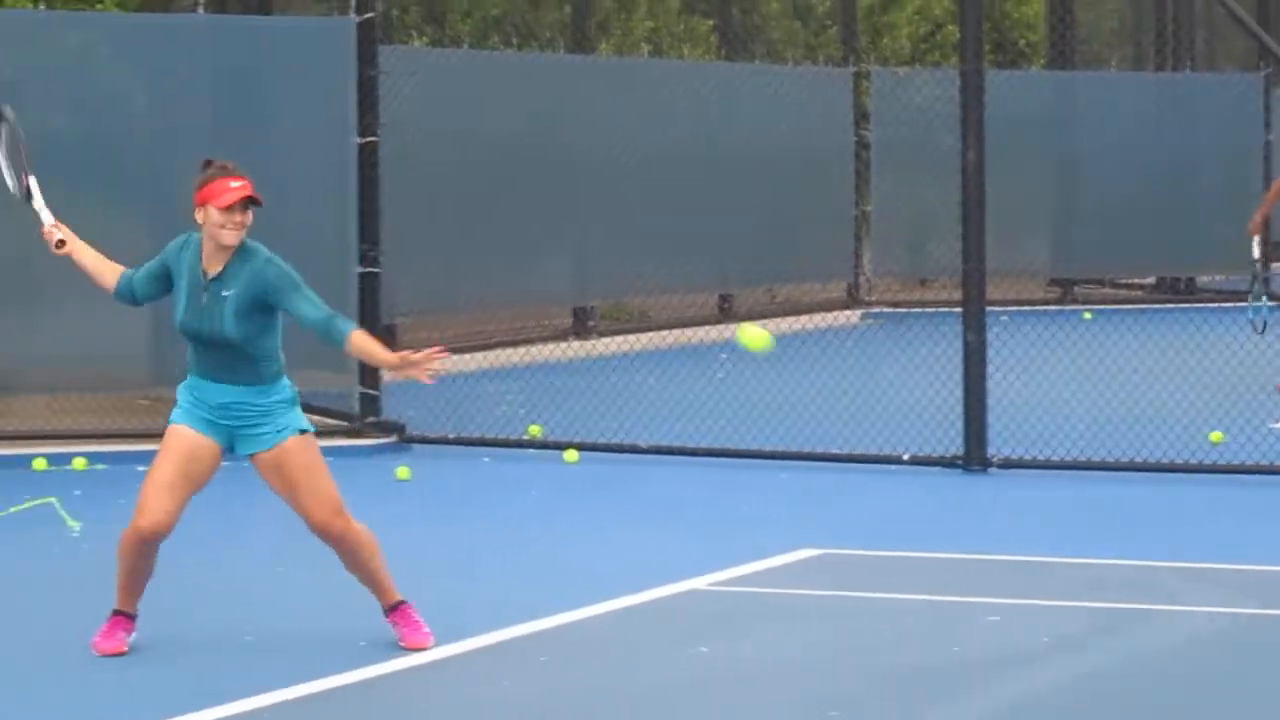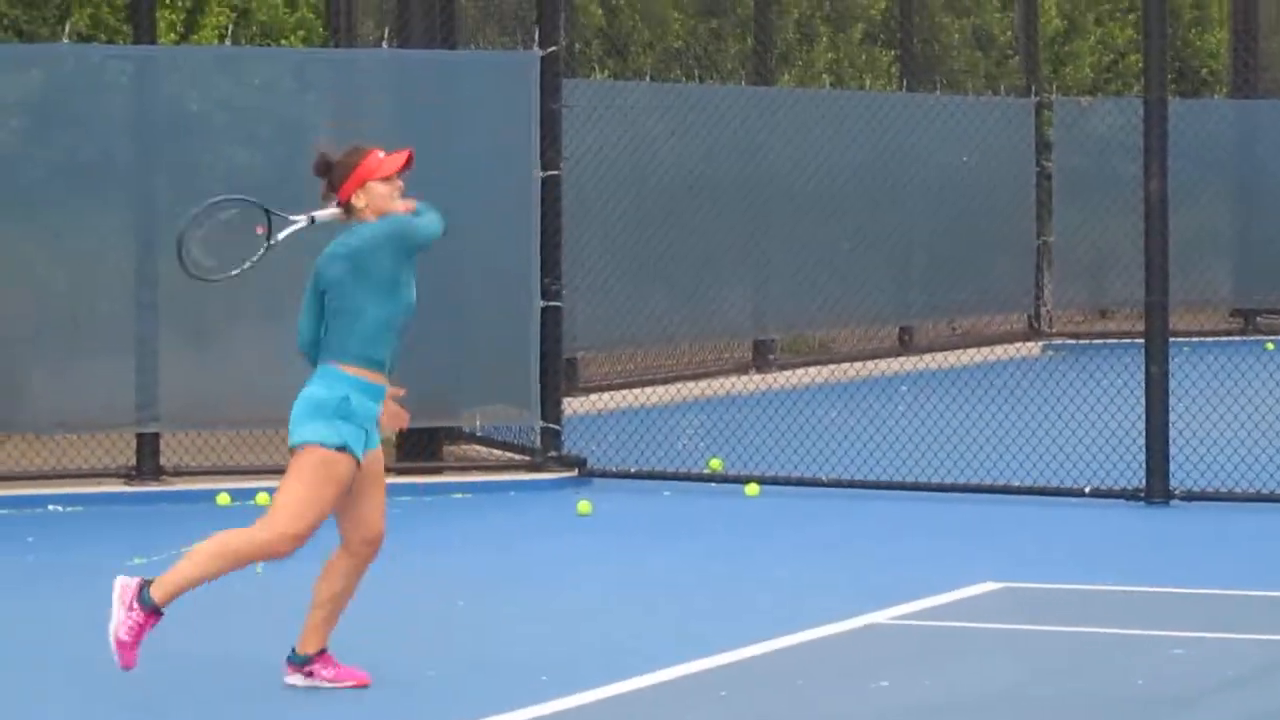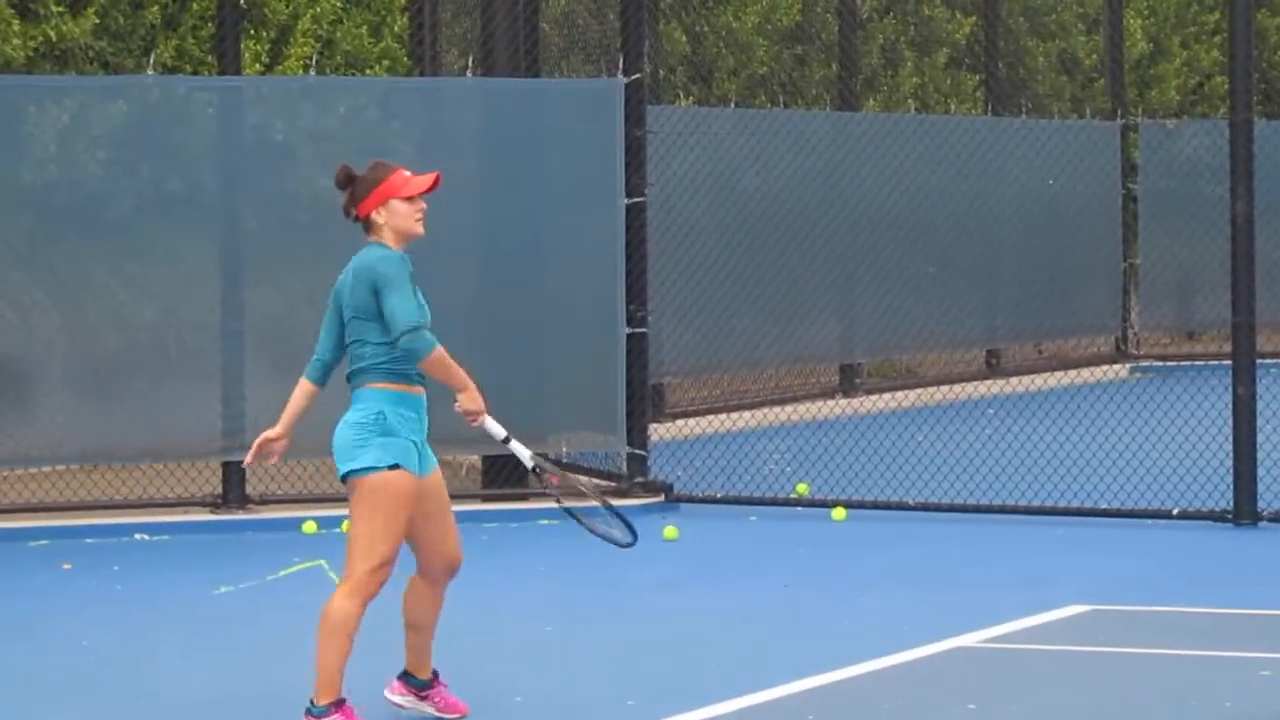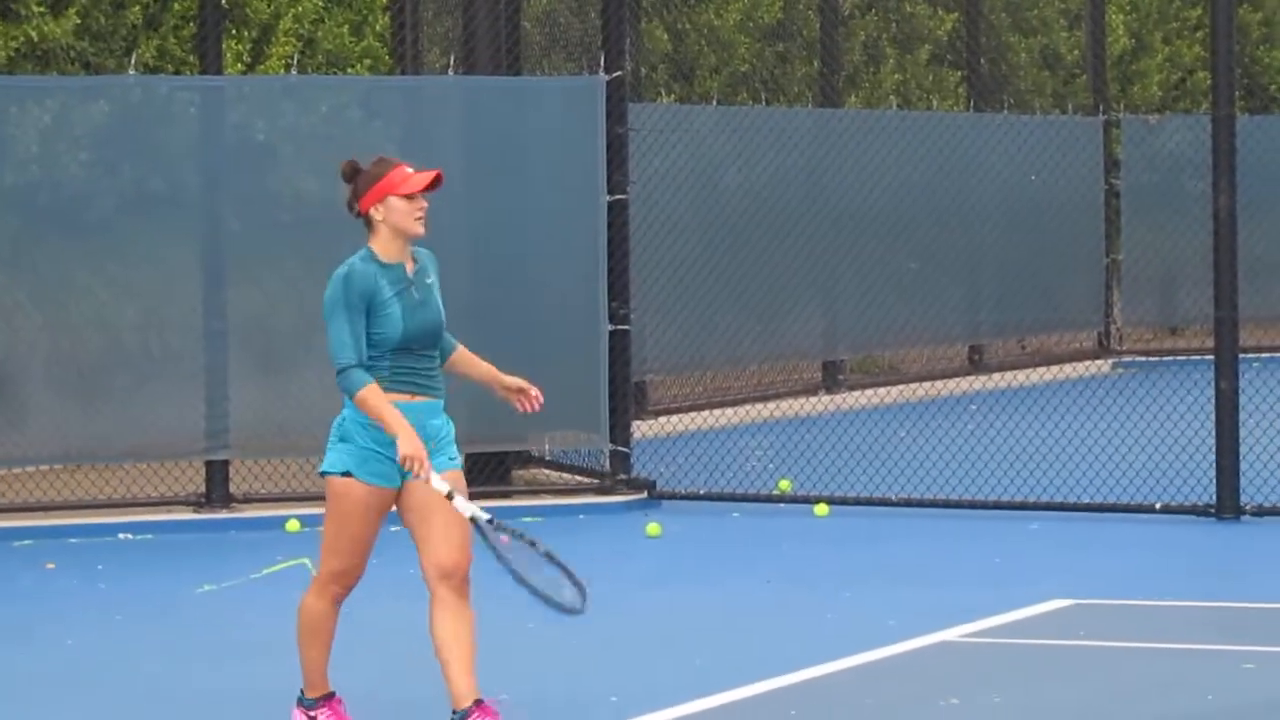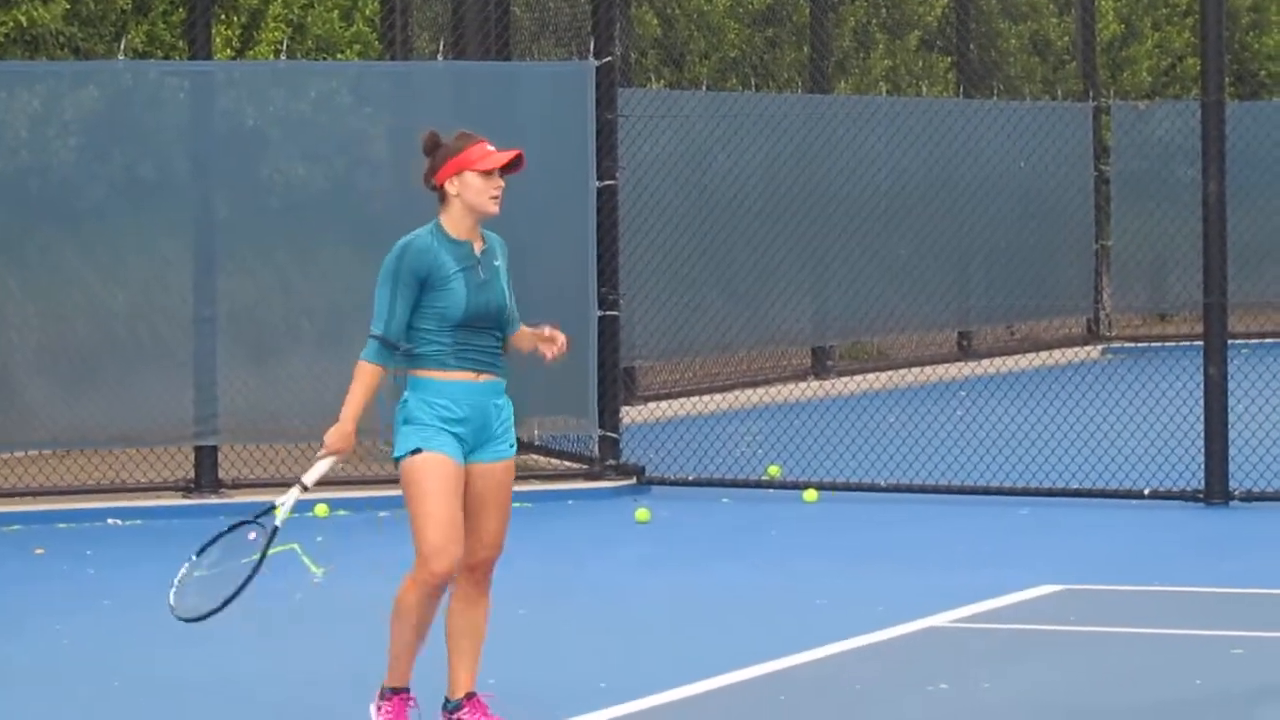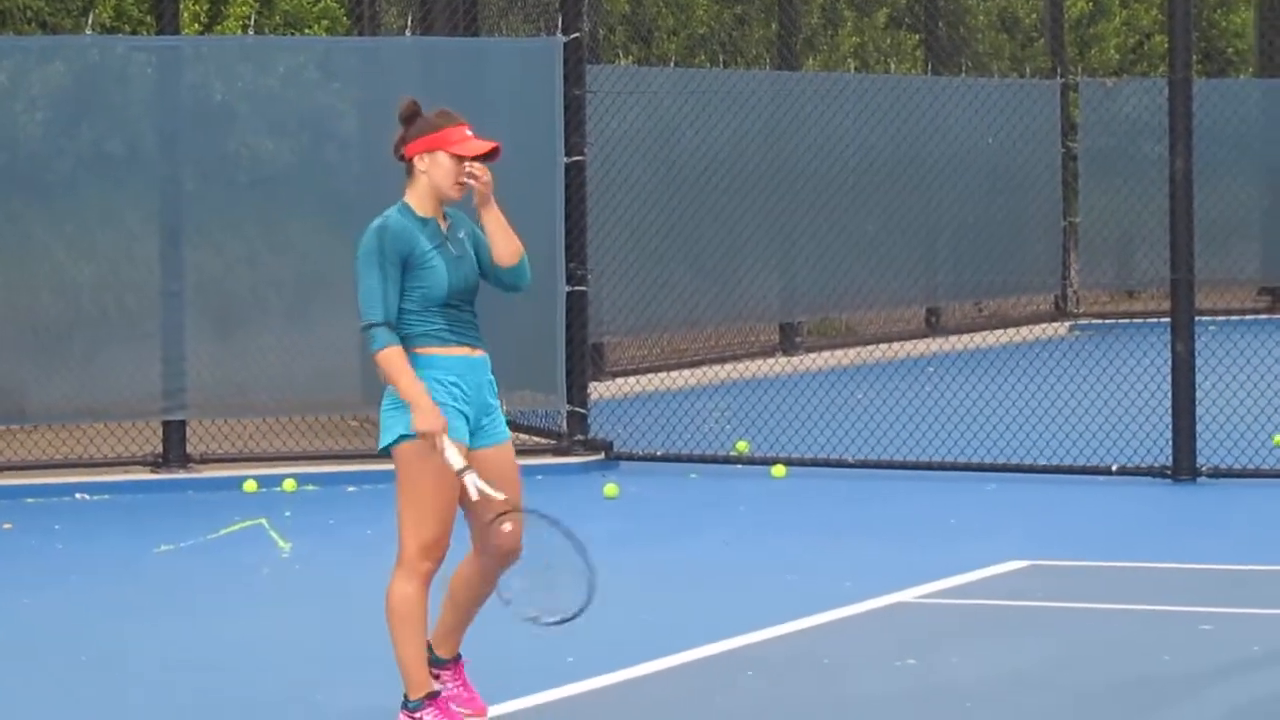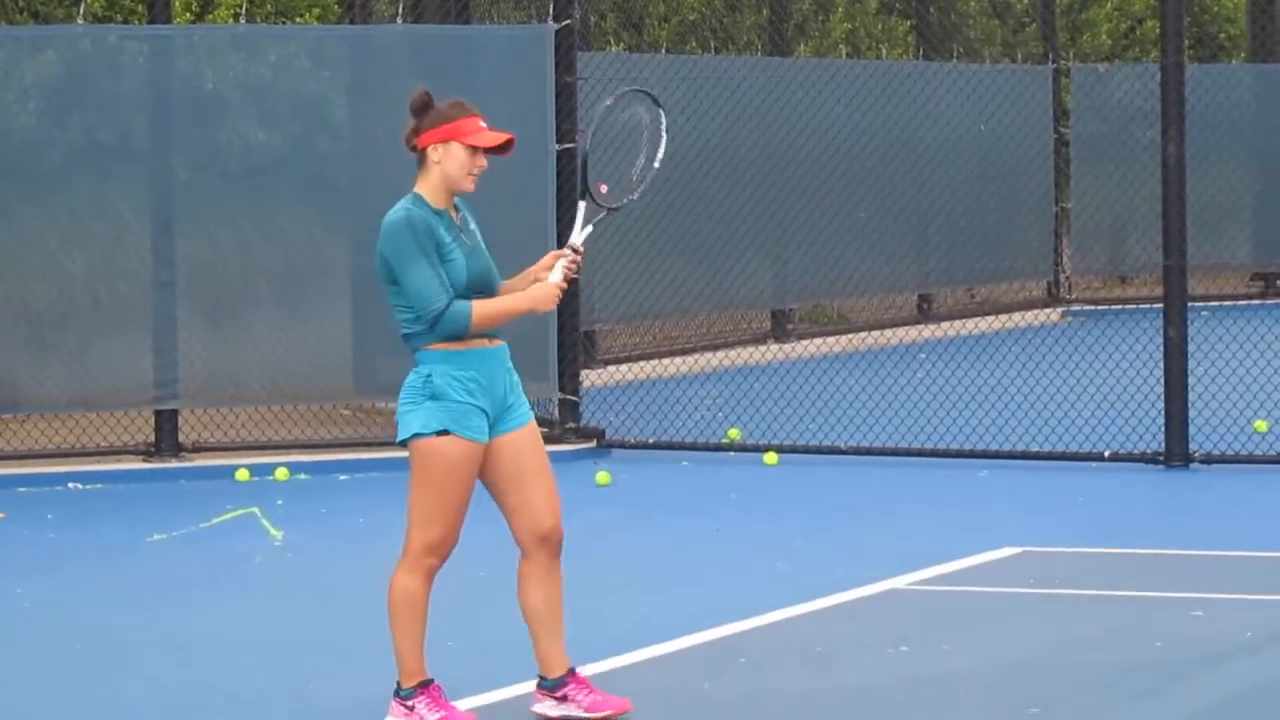
dt=0.5s
person 1, frame 1
left shoulder: (267, 271)
right shoulder: (182, 253)
left elbow: (327, 322)
right elbow: (132, 288)
left wrist: (391, 360)
right wrist: (70, 244)
left hip: (267, 406)
right hip: (202, 402)
left knee: (332, 524)
right knee: (148, 525)
left ankle: (396, 606)
right ankle: (123, 615)
person 1, frame 2
left shoulder: (331, 257)
right shoulder: (396, 239)
left elbow: (311, 346)
right elbow: (430, 225)
right wrist: (408, 211)
left hip: (351, 408)
right hip: (342, 407)
left knee: (366, 539)
right knee: (280, 535)
left ankle: (309, 658)
right ankle: (146, 597)
person 1, frame 3
left shoulder: (357, 273)
right shoulder: (391, 262)
left elbow: (320, 362)
right elbow: (416, 340)
left wrist: (283, 425)
right wrist: (467, 388)
left hip: (405, 429)
right hip: (380, 427)
left knee: (443, 562)
right knee: (367, 575)
person 1, frame 4
left shoulder: (425, 265)
right shoulder: (351, 279)
right elbow: (350, 372)
left wrist: (500, 380)
right wrist: (400, 431)
left hip: (433, 431)
right hip: (368, 437)
left knee: (452, 574)
right knee: (336, 579)
person 1, frame 5
left shoulder: (496, 250)
right shoulder: (415, 252)
right elbow: (382, 342)
left wrist: (537, 339)
right wrist: (348, 420)
left hip: (492, 413)
right hip: (433, 412)
left knee: (478, 567)
right knee: (438, 564)
person 1, frame 6
left shoulder: (459, 224)
right shoulder: (388, 232)
left elbow: (515, 276)
right elbow: (379, 332)
left wrist: (487, 205)
right wrist: (418, 402)
left hip: (480, 389)
right hip: (429, 393)
left knee: (501, 547)
right knee: (421, 555)
left ankle: (444, 659)
person 1, frame 7
left shoulder: (461, 215)
right shoulder: (404, 223)
right elbow: (443, 315)
left wrist: (537, 273)
right wrist: (528, 303)
left hip: (501, 385)
right hip: (445, 389)
left knee: (543, 536)
right knee: (429, 550)
